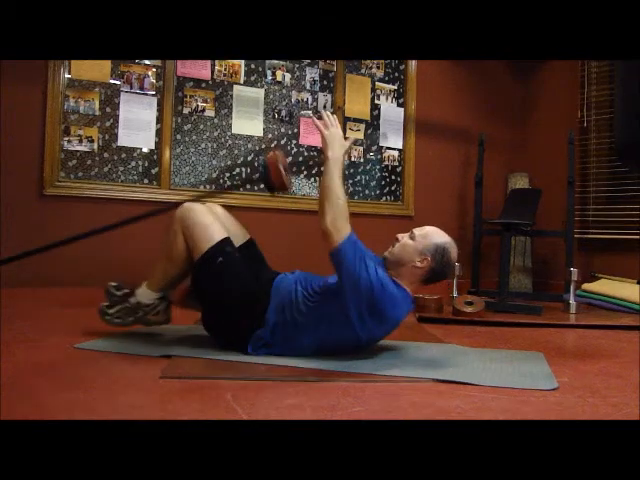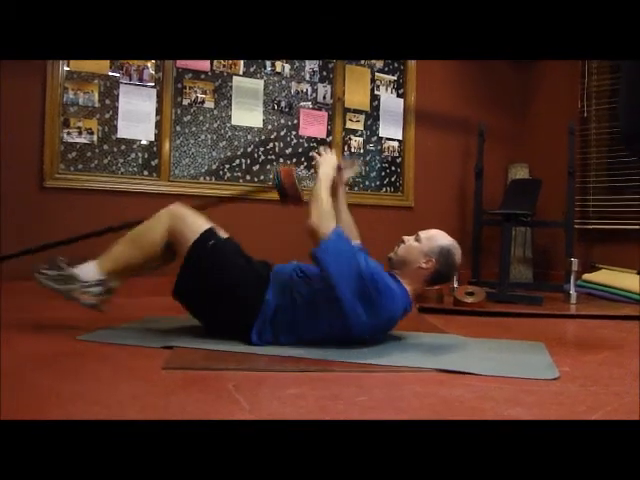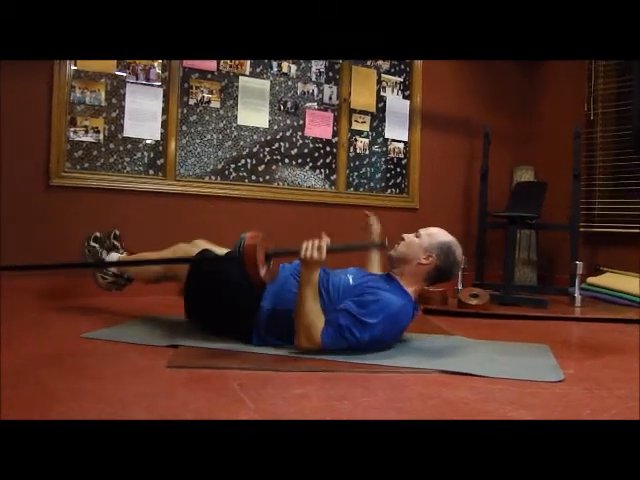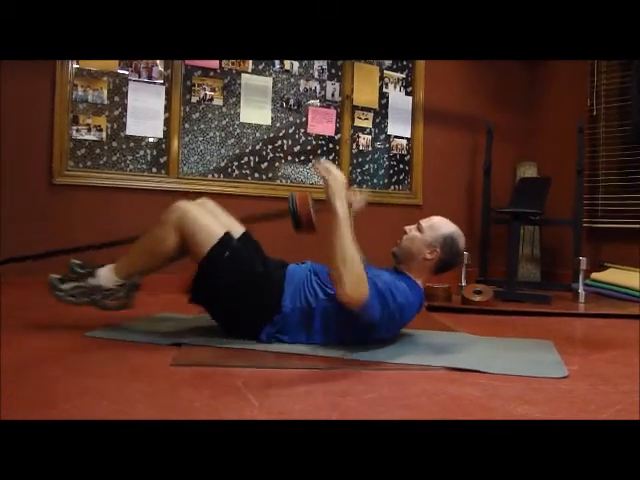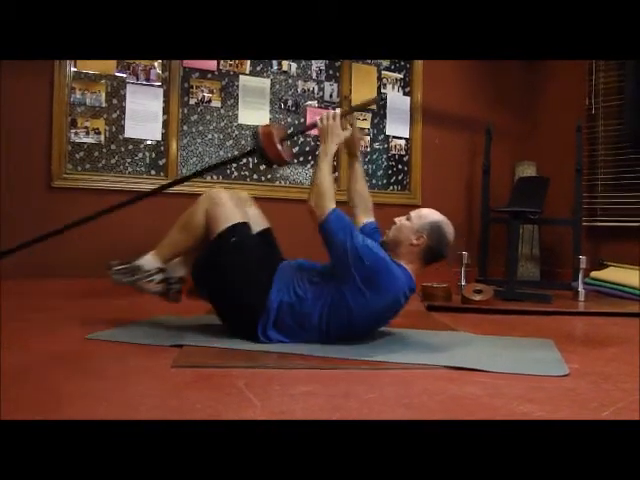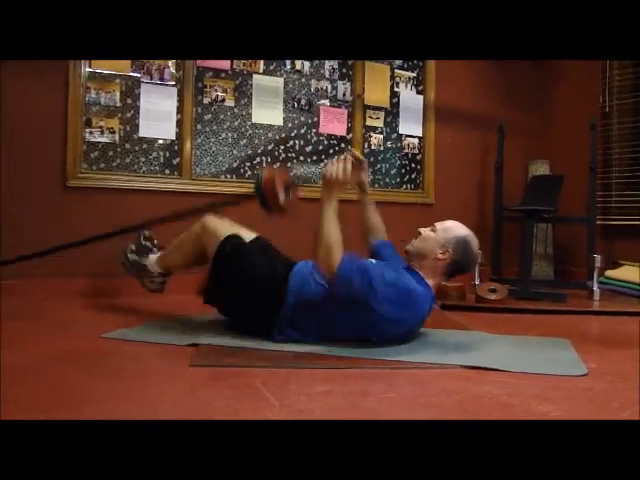
dt=0.7s
person 1, frame 1
left shoulder: (381, 296)
right shoulder: (389, 280)
left elbow: (332, 228)
right elbow: (344, 236)
left wrist: (333, 154)
right wrist: (334, 158)
left hip: (253, 323)
right hip: (272, 293)
left knee: (189, 214)
right knee: (210, 211)
left ankle: (146, 301)
right ankle: (152, 295)
person 1, frame 2
left shoulder: (381, 293)
right shoulder: (388, 289)
left elbow: (318, 225)
right elbow: (351, 249)
left wrist: (325, 173)
right wrist: (338, 192)
left hip: (256, 309)
right hip: (270, 287)
left knee: (177, 215)
right knee: (188, 234)
left ankle: (90, 277)
right ankle: (96, 275)
person 1, frame 3
left shoulder: (386, 310)
right shoulder: (395, 294)
left elbow: (306, 338)
left wrist: (309, 272)
right wrist: (374, 247)
left hip: (256, 311)
right hip: (271, 287)
left knee: (186, 252)
right knee: (200, 248)
left ankle: (114, 268)
right ankle: (125, 266)
person 1, frame 4
left shoulder: (400, 298)
right shoulder: (400, 283)
left elbow: (350, 293)
left wrist: (339, 207)
right wrist: (345, 217)
left hip: (266, 312)
right hip: (277, 284)
left knee: (182, 214)
right knee: (201, 208)
left ankle: (109, 282)
right ankle: (118, 278)
person 1, frame 5
left shoulder: (377, 270)
right shoulder: (393, 275)
left elbow: (320, 208)
right elbow: (362, 218)
left wrist: (329, 147)
right wrist: (354, 158)
left hip: (260, 310)
right hip: (276, 288)
left knee: (215, 201)
right knee: (235, 202)
left ankle: (152, 267)
right ankle: (176, 272)
person 1, frame 6
left shoulder: (400, 293)
right shoulder: (410, 284)
left elbow: (328, 263)
right elbow: (379, 242)
left wrist: (330, 195)
right wrist: (363, 189)
left hip: (274, 307)
right hip: (289, 282)
left knee: (211, 226)
right knee: (227, 232)
left ankle: (153, 266)
right ankle: (159, 261)
